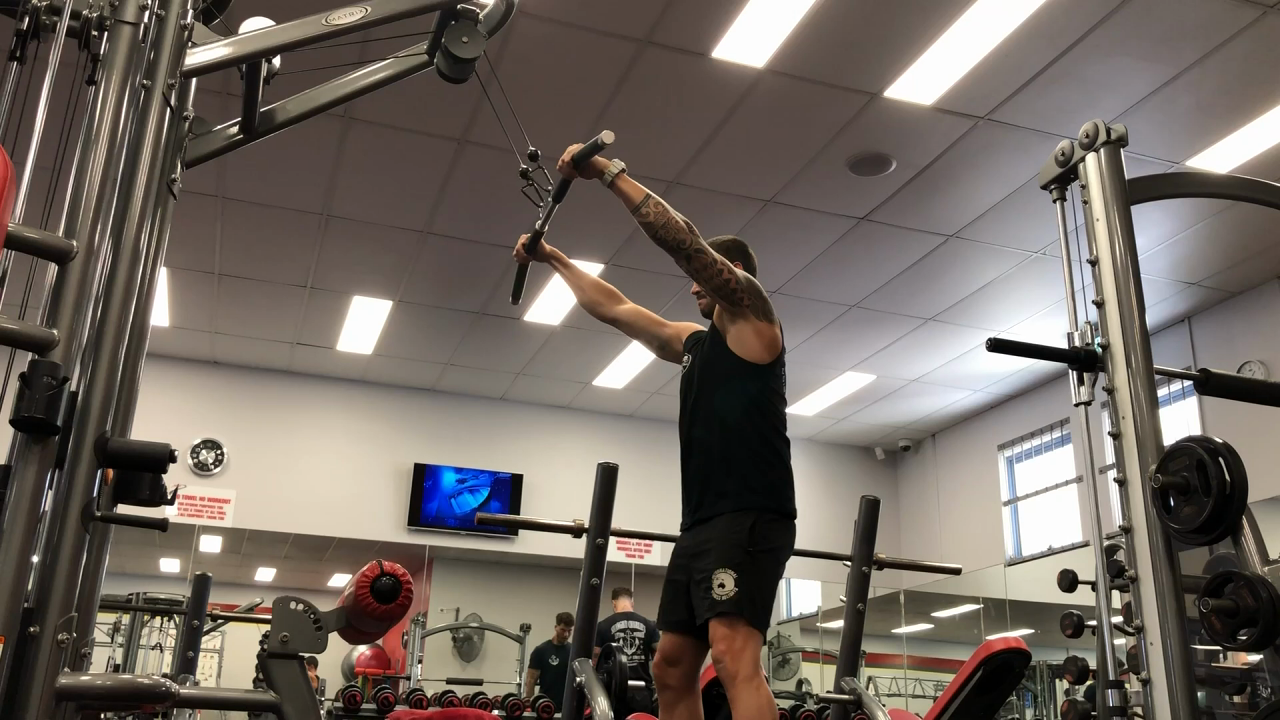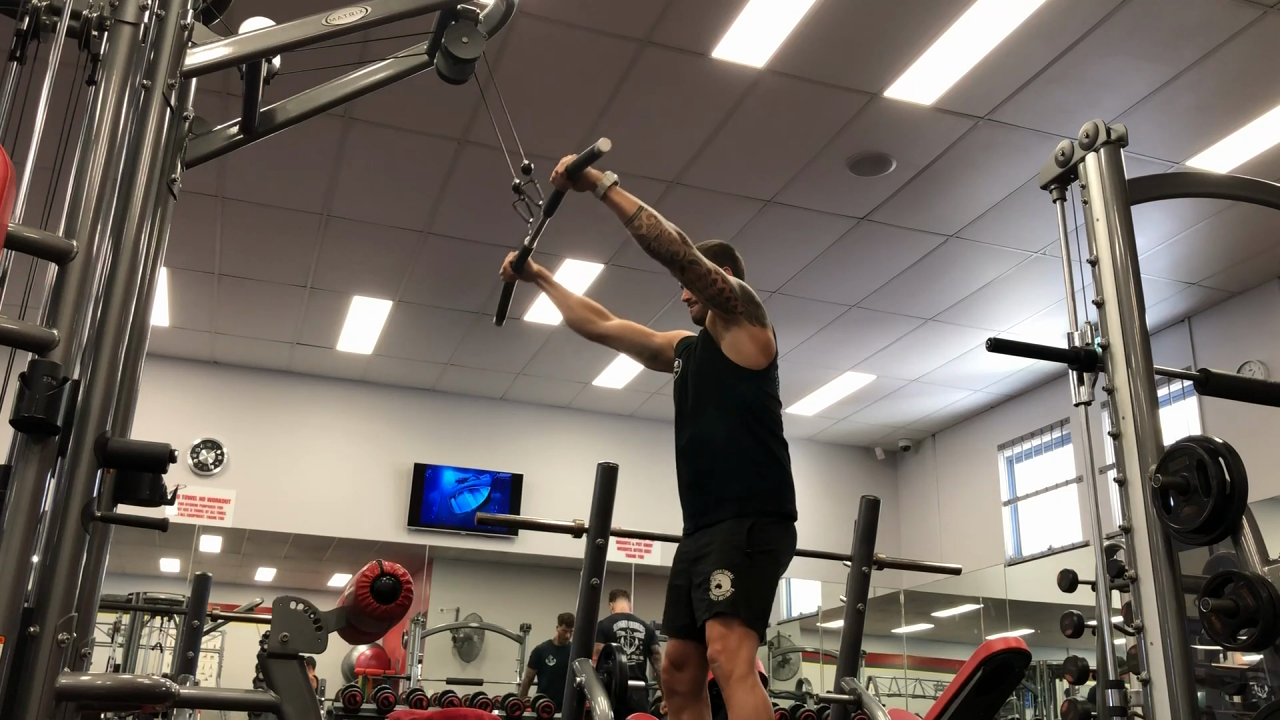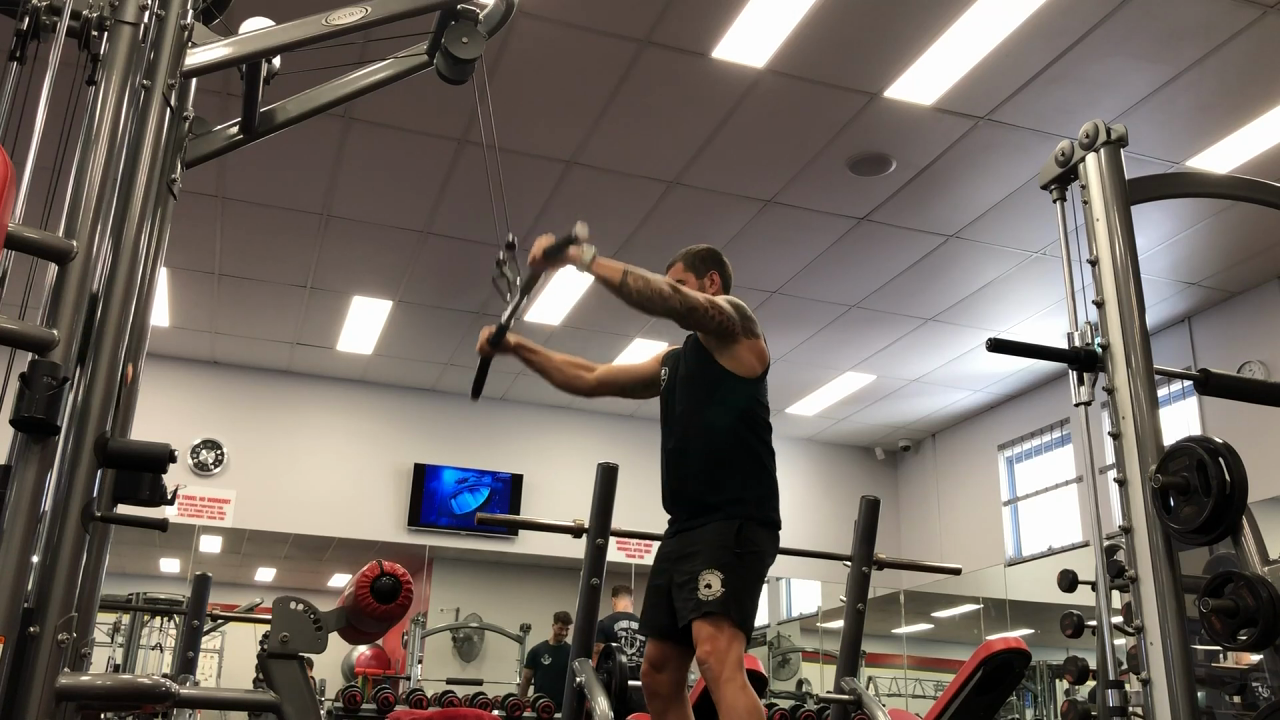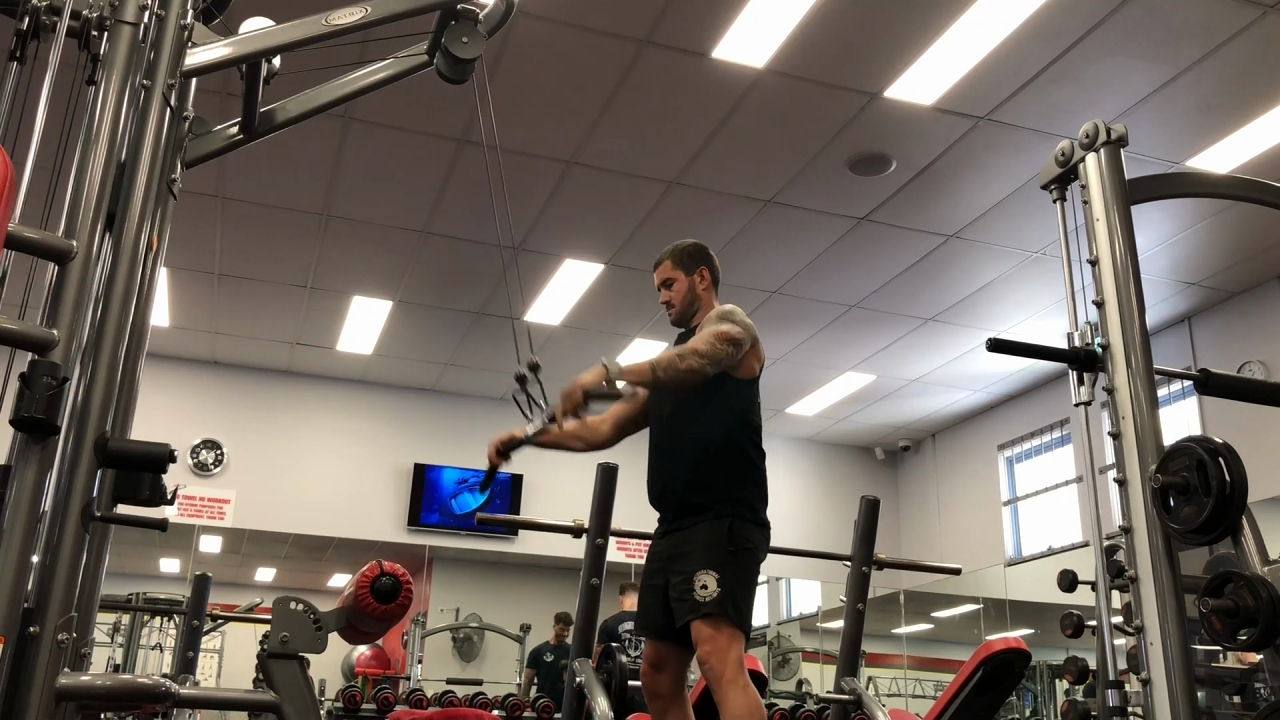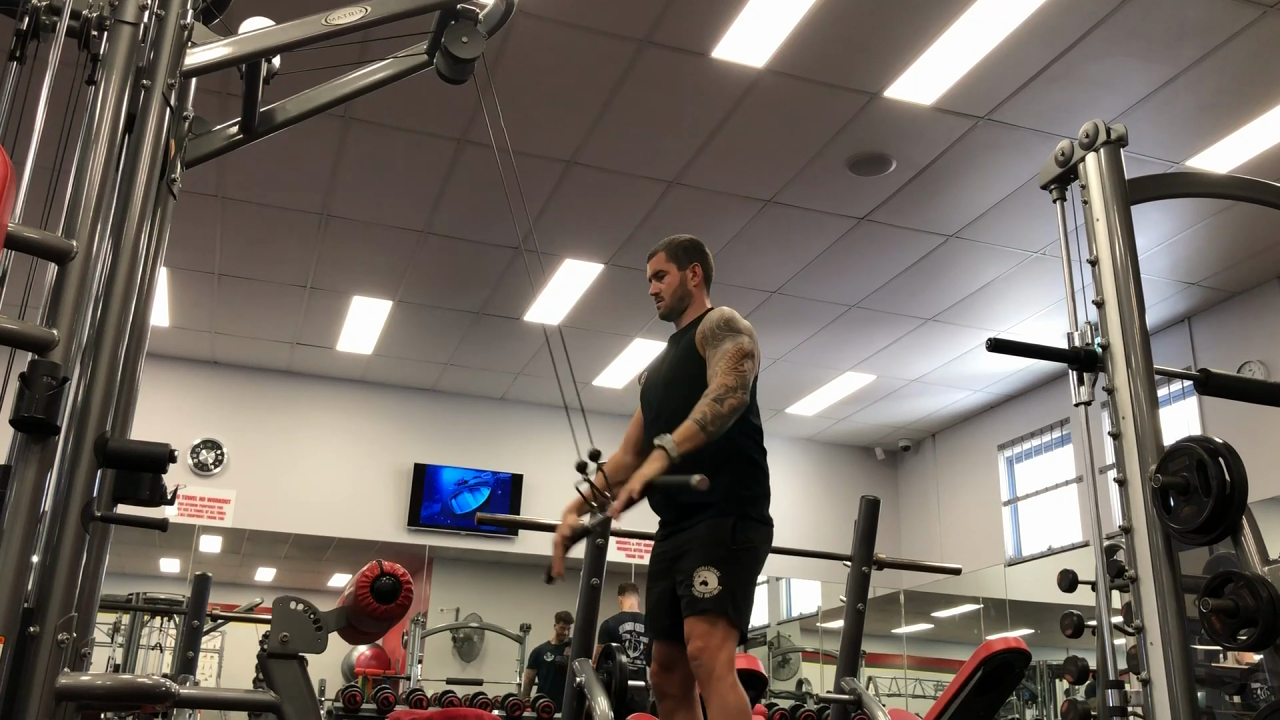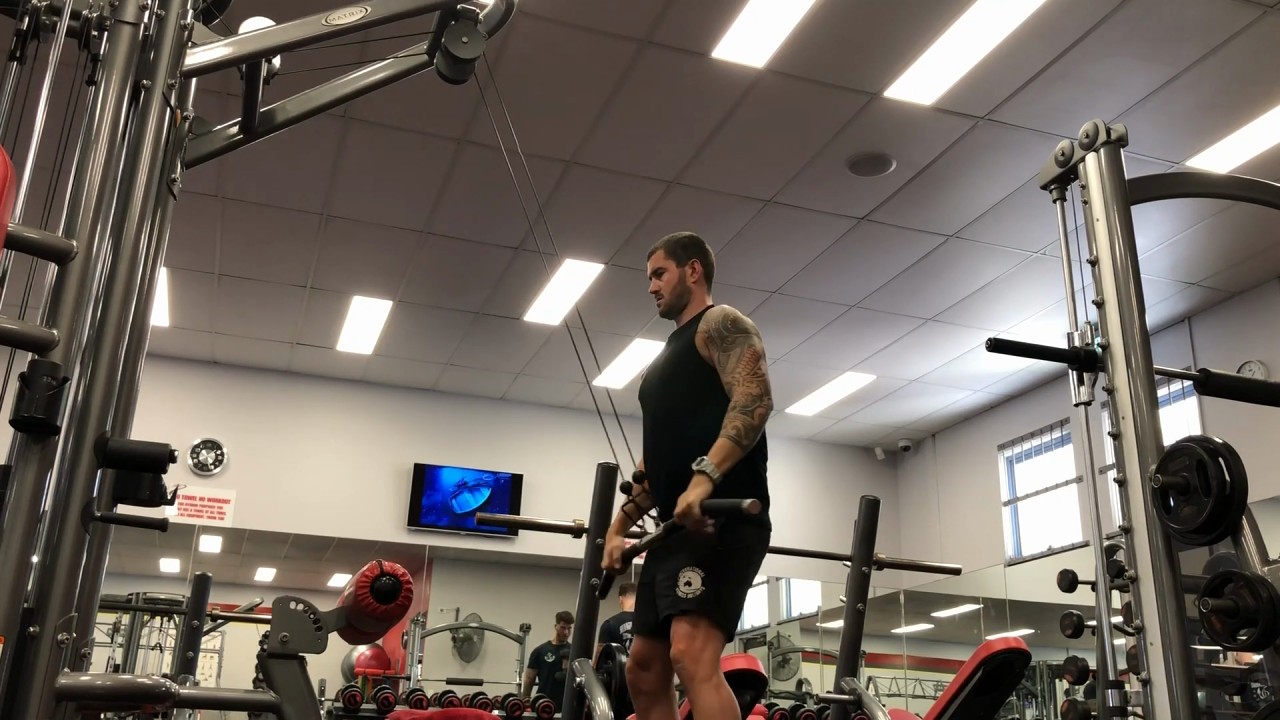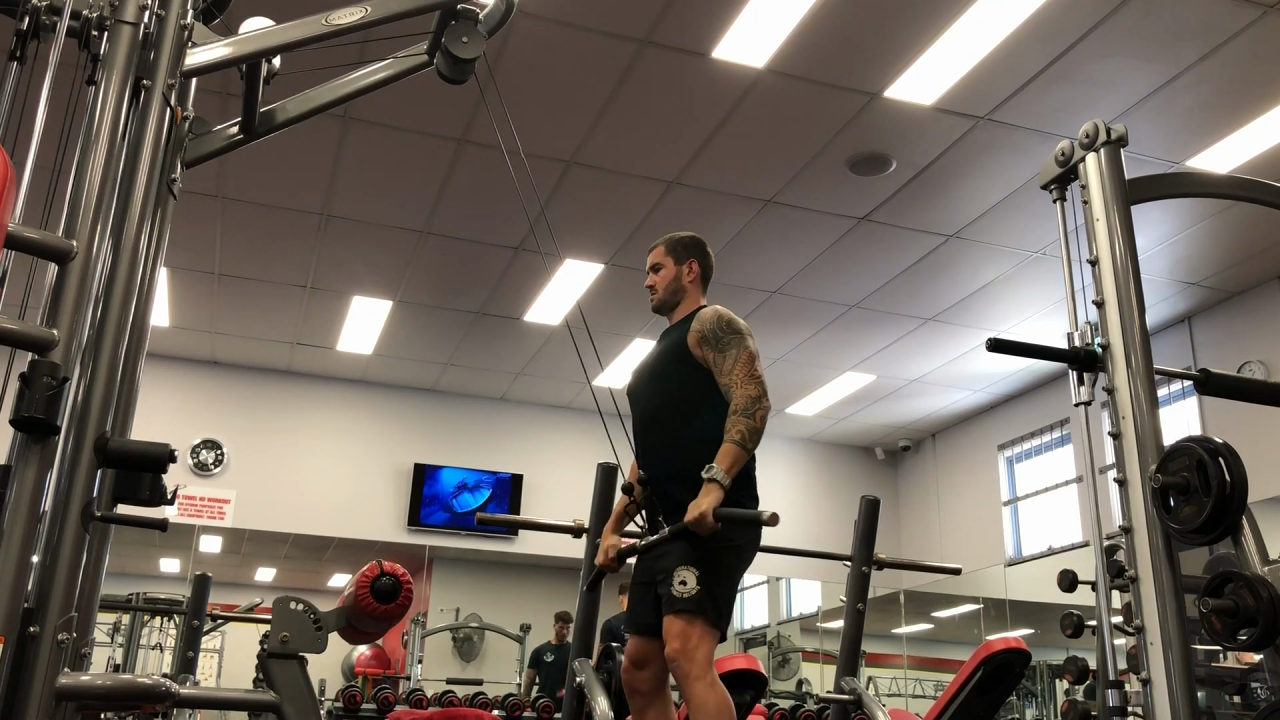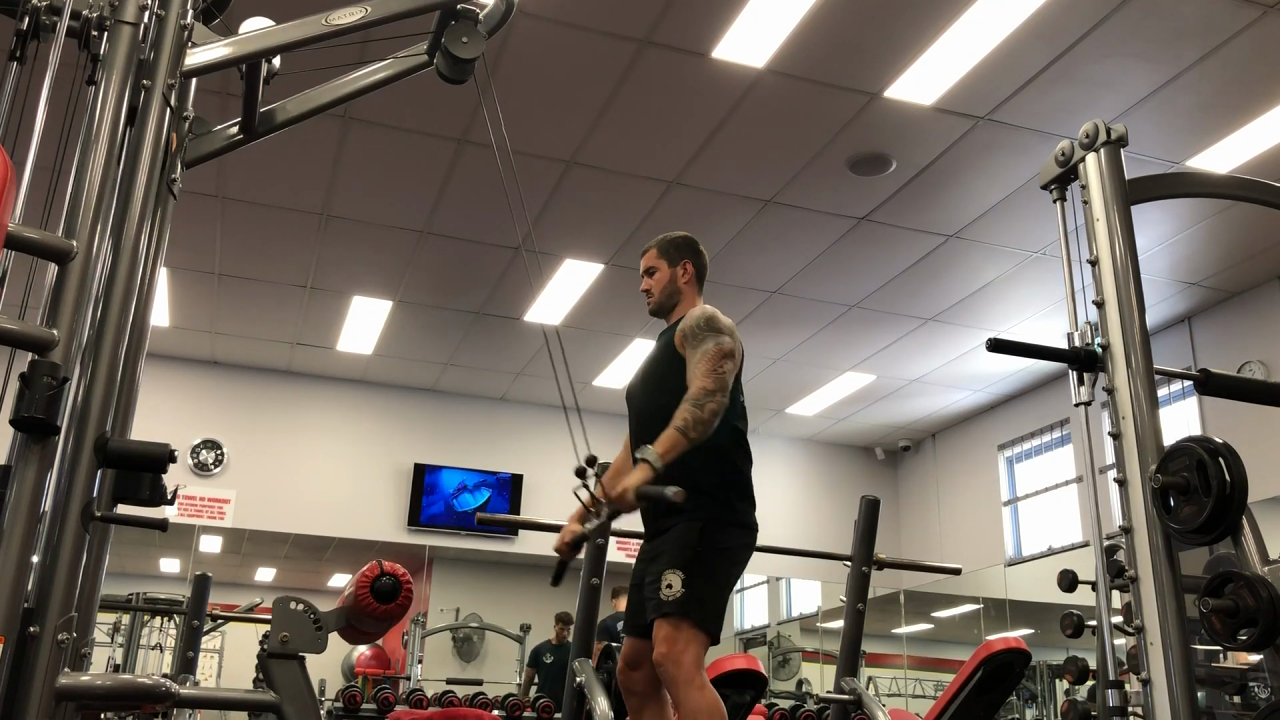
dt=0.3s
person 1, frame 1
left shoulder: (750, 315)
right shoulder: (693, 342)
left elbow: (684, 242)
right elbow: (614, 308)
left wrist: (608, 171)
right wrist: (556, 260)
left hip: (749, 519)
right hip: (701, 525)
left knee: (734, 658)
right knee: (672, 668)
person 1, frame 2
left shoulder: (743, 317)
right shoulder: (684, 349)
left elbow: (677, 251)
right elbow: (603, 327)
left wrist: (601, 183)
right wrist: (541, 279)
left hip: (749, 522)
right hip: (702, 529)
left knee: (729, 657)
right knee: (679, 674)
person 1, frame 3
left shoulder: (733, 320)
right shoulder: (673, 361)
left elbow: (658, 294)
right elbow: (592, 379)
left wrist: (577, 254)
right wrist: (518, 346)
left hip: (734, 523)
right hip: (685, 529)
left knee: (718, 658)
right knee: (660, 675)
person 1, frame 4
left shoulder: (729, 325)
right shoulder: (659, 374)
left elbow: (696, 360)
right elbow: (600, 432)
left wrist: (607, 371)
right wrist: (529, 435)
left hip: (724, 524)
right hip: (674, 529)
left knee: (719, 658)
right knee: (659, 676)
person 1, frame 5
left shoulder: (722, 326)
right shoulder: (661, 365)
left elbow: (729, 393)
right elbow: (629, 453)
left wrist: (661, 454)
right wrist: (578, 508)
left hip: (726, 519)
right hip: (677, 528)
left knee: (709, 657)
right knee: (670, 677)
person 1, frame 6
left shoulder: (723, 324)
right shoulder: (665, 361)
left elbow: (753, 399)
left wrist: (704, 477)
right wrist: (620, 525)
left hip: (723, 521)
right hip: (676, 528)
left knee: (693, 657)
right knee: (645, 670)
person 1, frame 7
left shoulder: (714, 324)
right shoulder: (660, 355)
left elbow: (752, 400)
left wrist: (714, 483)
right wrist: (614, 525)
left hip: (714, 521)
right hip: (669, 529)
left knee: (686, 654)
right knee: (640, 671)
person 1, frame 8
left shoulder: (704, 324)
right shoulder: (661, 353)
left elbow: (708, 397)
right elbow: (631, 454)
left wrist: (649, 465)
right wrist: (581, 517)
left hip: (707, 520)
right hip: (666, 527)
left knee: (675, 657)
right knee: (635, 671)
